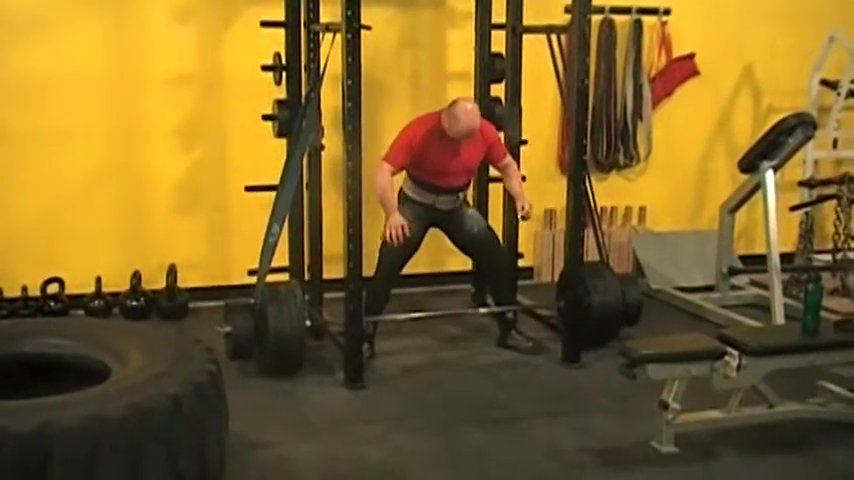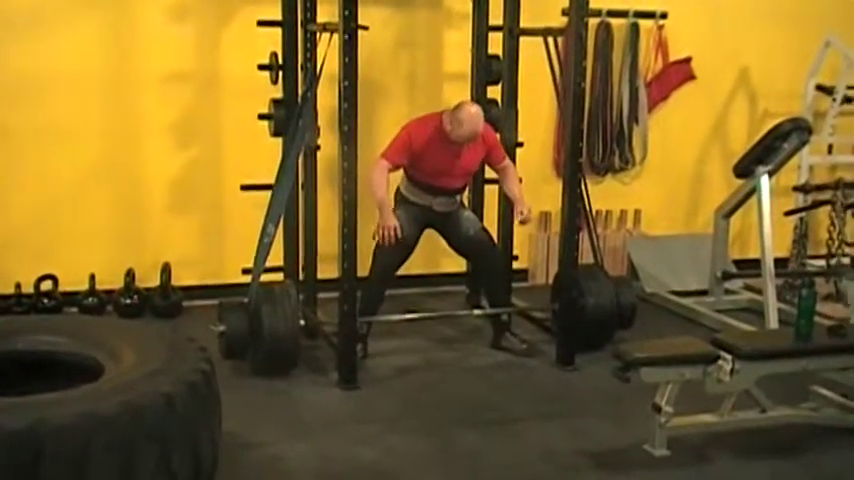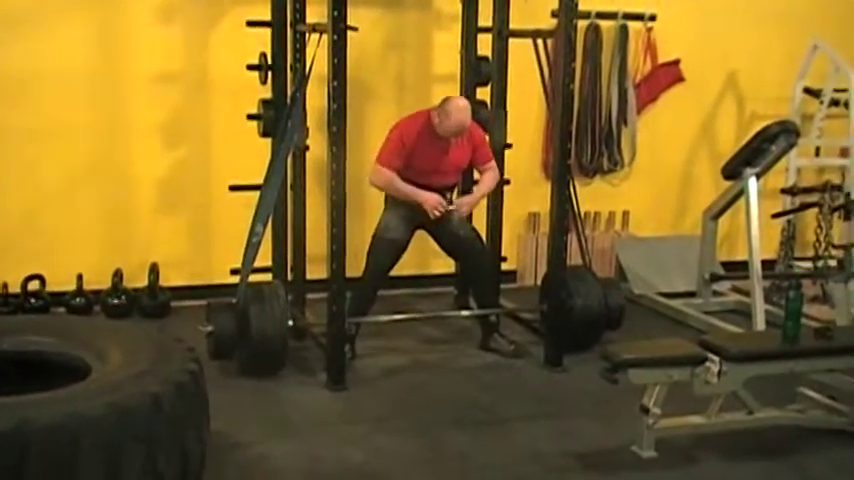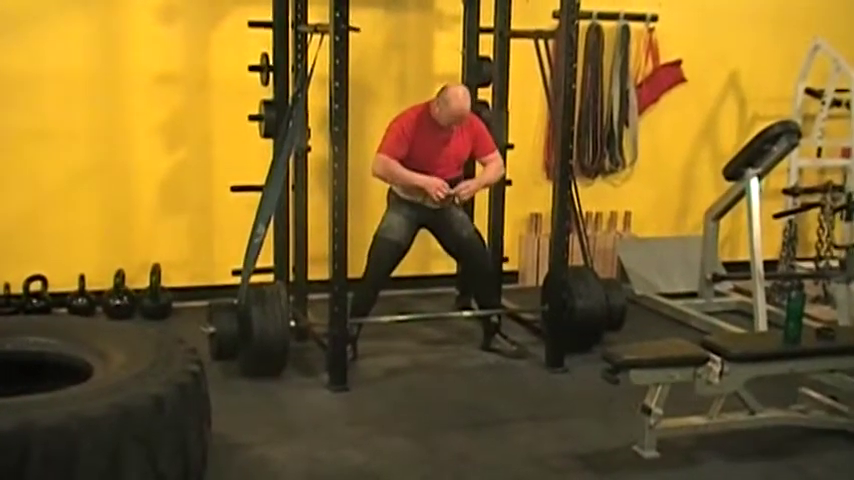
dt=0.4s
person 1, frame 1
left shoulder: (485, 132)
right shoulder: (418, 131)
left elbow: (507, 164)
right elbow: (383, 172)
left wrist: (519, 196)
right wrist: (392, 213)
left hip: (456, 205)
right hip: (416, 203)
left knee: (497, 257)
right knee: (389, 263)
left ankle: (508, 328)
right ankle: (366, 334)
person 1, frame 2
left shoulder: (485, 135)
right shoulder: (419, 131)
left elbow: (505, 167)
right elbow: (380, 169)
left wrist: (519, 200)
right wrist: (385, 213)
left hip: (453, 206)
right hip: (413, 204)
left knee: (492, 259)
right knee: (383, 265)
left ankle: (502, 330)
right ankle: (359, 334)
person 1, frame 3
left shoulder: (472, 133)
right shoulder: (407, 129)
left elbow: (491, 171)
right elbow: (378, 176)
left wrist: (475, 197)
right wrist: (421, 197)
left hip: (445, 206)
right hip: (404, 204)
left knee: (482, 261)
right knee: (376, 267)
left ankle: (491, 332)
right ankle: (347, 335)
person 1, frame 4
left shoulder: (473, 125)
right shoulder: (408, 122)
left elbow: (497, 164)
right elbow: (380, 166)
left wrist: (477, 183)
right wrist: (423, 181)
left hip: (447, 205)
right hip: (406, 204)
left knee: (481, 262)
right knee: (378, 268)
left ankle: (492, 333)
right ankle: (349, 336)
